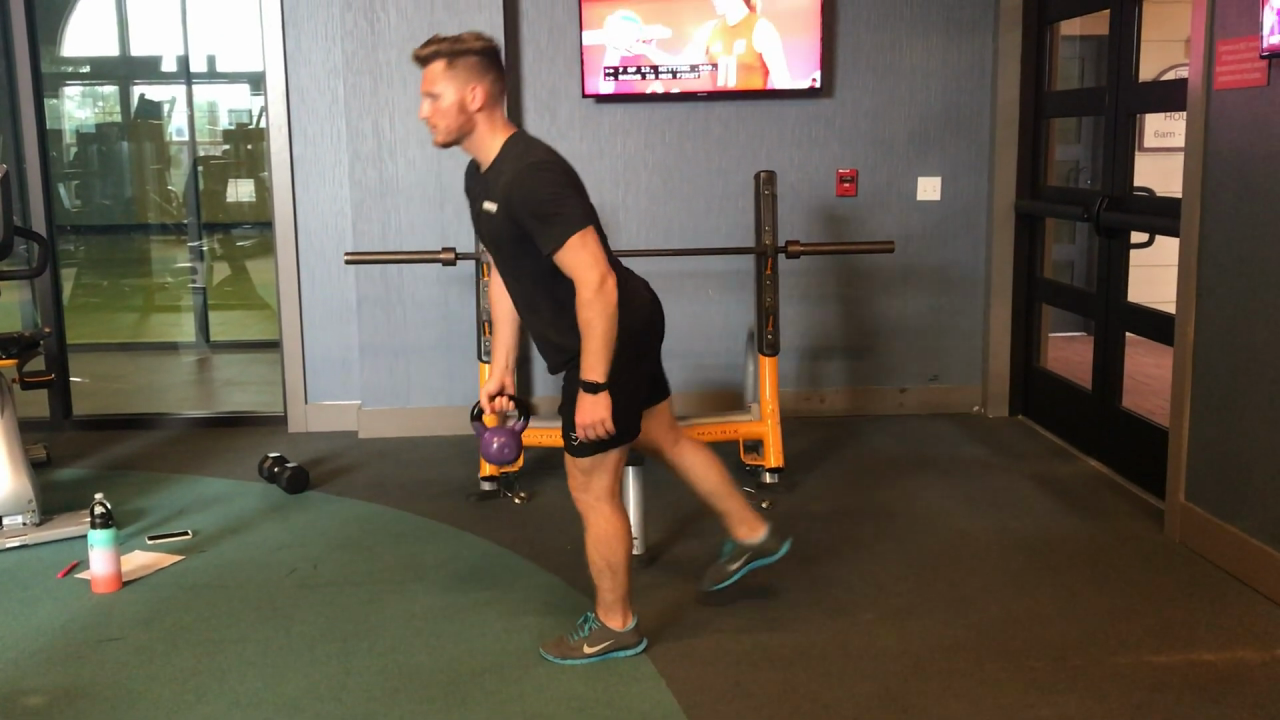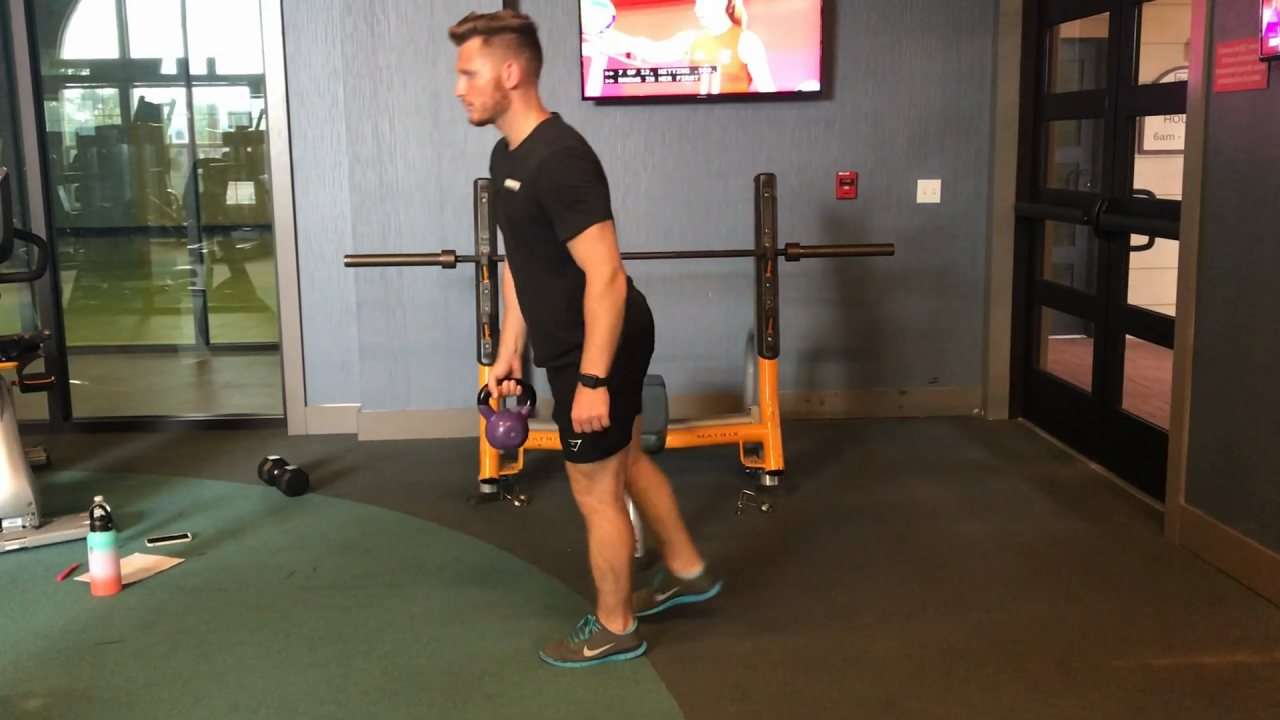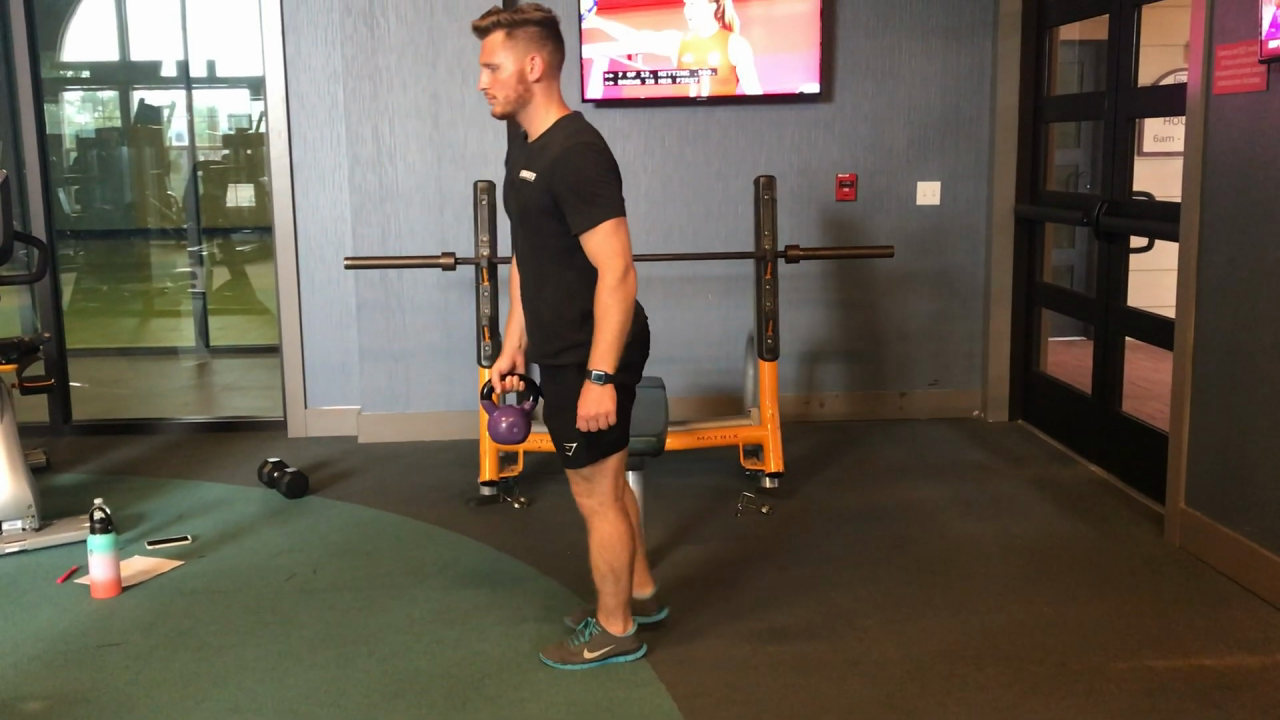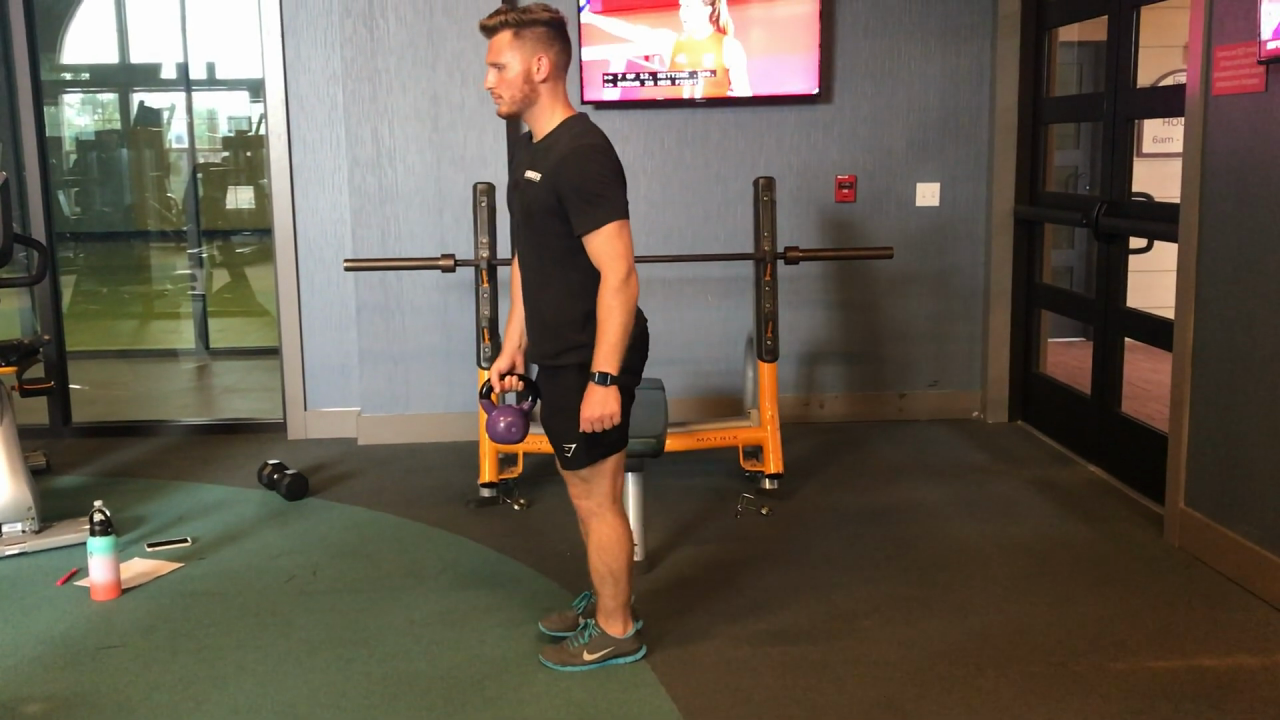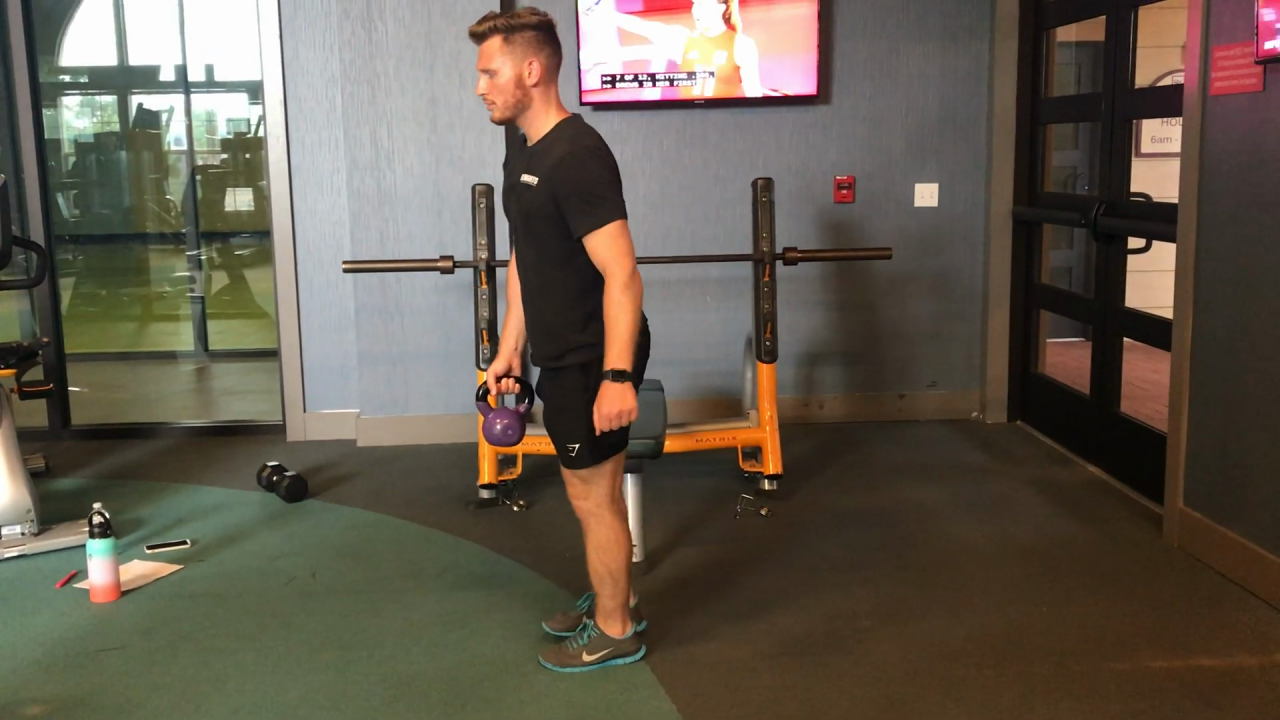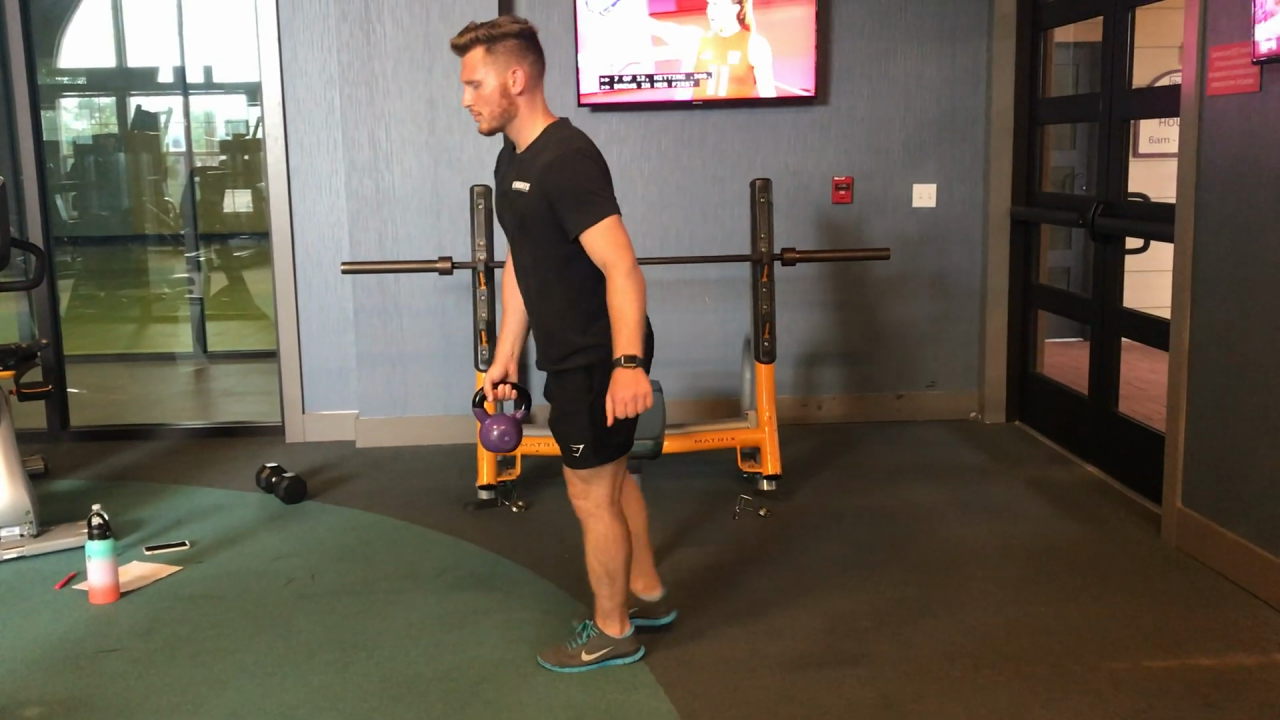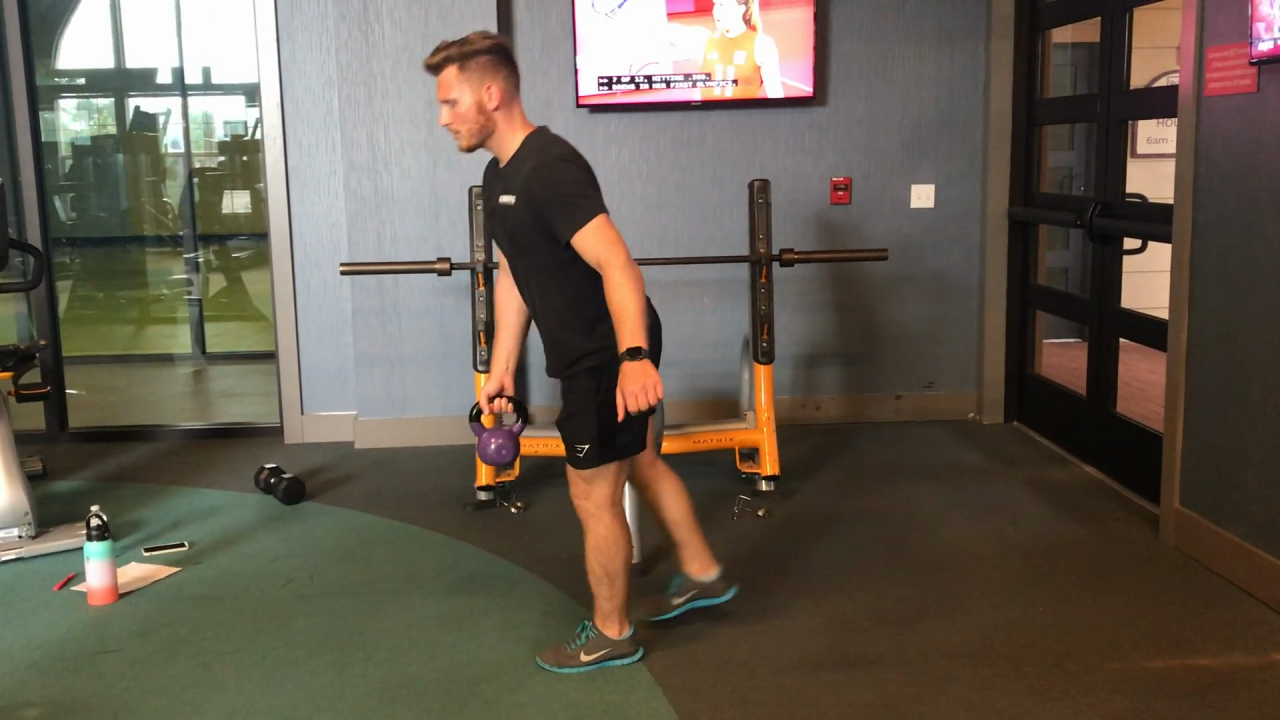
dt=0.2s
person 1, frame 1
left shoulder: (530, 175)
right shoulder: (481, 174)
left elbow: (597, 283)
right elbow: (505, 278)
left wrist: (592, 387)
right wrist: (501, 370)
left hip: (613, 335)
right hip: (625, 328)
left knee: (591, 488)
right knee: (665, 440)
left ankle: (614, 627)
right ankle: (752, 535)
person 1, frame 2
left shoulder: (559, 159)
right shoulder: (509, 154)
left elbow: (605, 277)
right elbow: (519, 264)
left wrist: (593, 380)
right wrist: (509, 353)
left hip: (599, 346)
right hip: (583, 343)
left knee: (596, 492)
right knee: (627, 460)
left ankle: (615, 629)
right ankle: (686, 570)
person 1, frame 3
left shoulder: (577, 154)
right shoulder: (525, 148)
left elbow: (617, 273)
left wrist: (601, 377)
right wrist: (514, 346)
left hip: (589, 355)
right hip: (563, 349)
left knee: (594, 494)
right knee: (605, 481)
left ankle: (615, 631)
right ankle: (638, 591)
person 1, frame 4
left shoulder: (582, 155)
right shoulder: (531, 149)
left elbow: (619, 275)
left wrist: (605, 379)
right wrist: (514, 345)
left hip: (589, 359)
right hip: (561, 354)
left knee: (594, 496)
right knee: (587, 488)
left ankle: (614, 632)
right ankle: (605, 600)
person 1, frame 5
left shoulder: (578, 157)
right shoulder: (524, 154)
left elbow: (621, 276)
left wrist: (618, 375)
right wrist: (509, 348)
left hip: (591, 361)
right hip: (562, 355)
left knee: (593, 496)
right knee: (592, 489)
left ankle: (614, 633)
right ankle: (614, 601)
person 1, frame 6
left shoulder: (567, 160)
right shoulder: (513, 160)
left elbow: (621, 268)
left wrist: (629, 362)
right wrist: (505, 355)
left hip: (595, 359)
right hip: (571, 354)
left knee: (591, 496)
right knee: (609, 480)
left ankle: (612, 633)
right ankle: (645, 592)
person 1, frame 7
left shoulder: (550, 169)
right shoulder: (500, 175)
left elbow: (618, 267)
right elbow: (511, 276)
left wrist: (634, 356)
right wrist: (501, 370)
left hip: (606, 358)
right hip: (591, 351)
left knee: (594, 497)
right knee: (640, 463)
left ankle: (611, 634)
right ankle: (701, 572)
